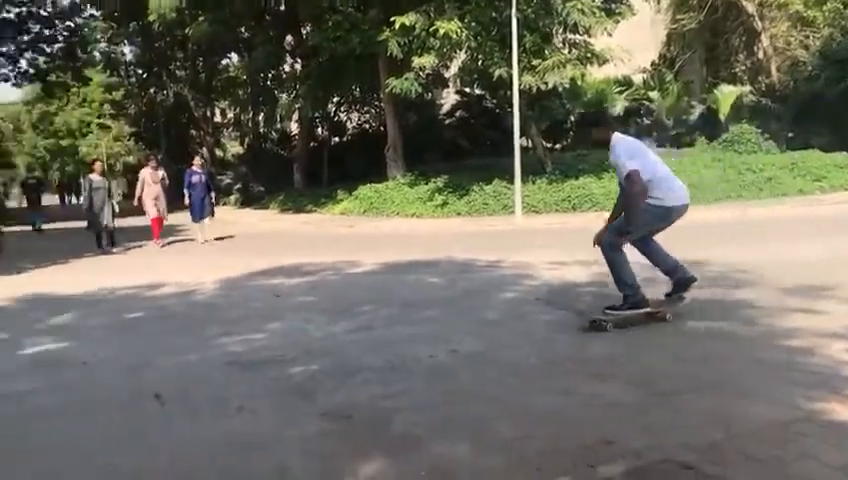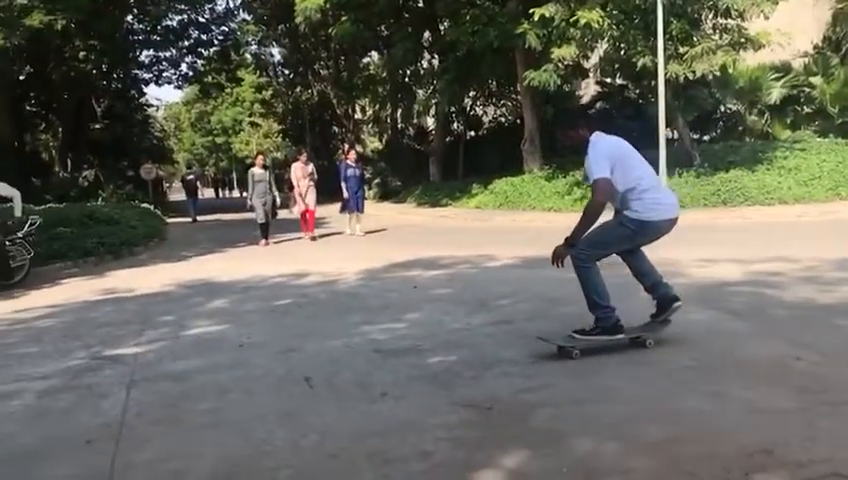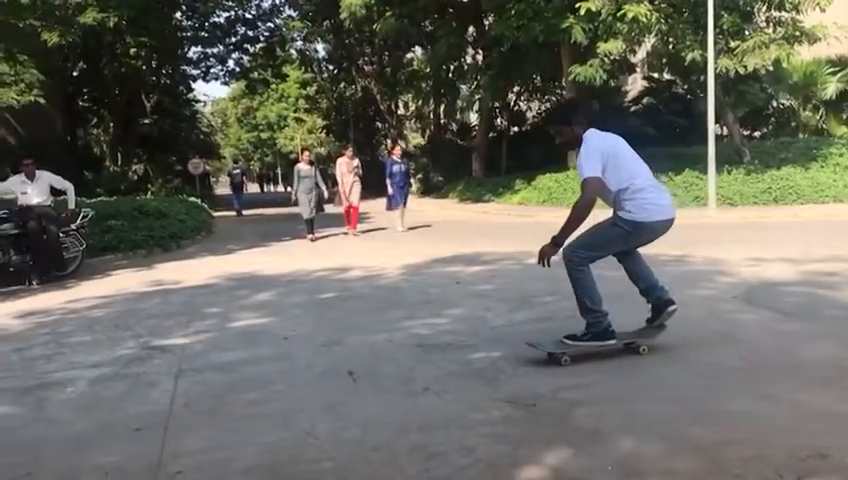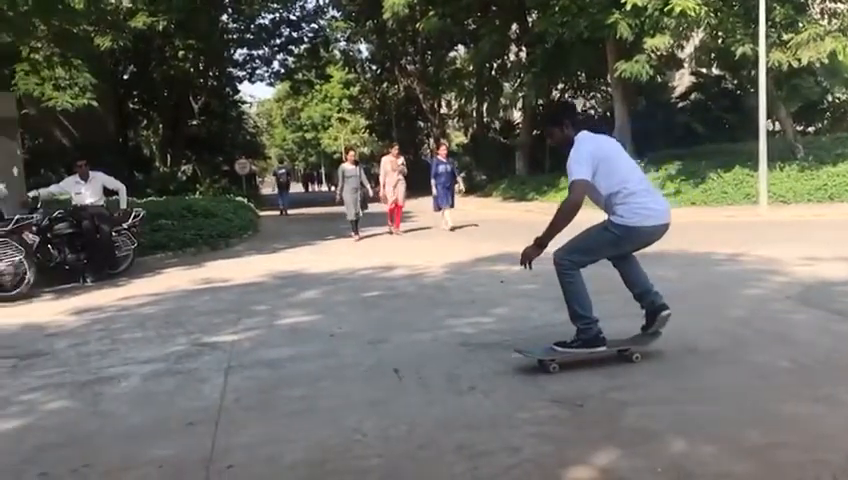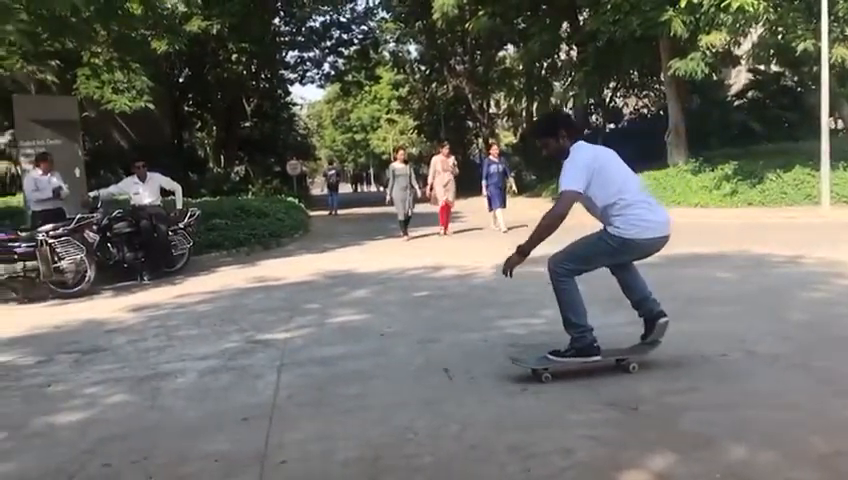
dt=1s
person 1, frame 1
left shoulder: (619, 150)
right shoulder: (625, 144)
left elbow: (637, 188)
right elbow: (626, 192)
left wrist: (624, 231)
right wrist: (608, 226)
left hip: (665, 202)
right hip: (678, 199)
left knee: (609, 241)
right knee: (639, 236)
left ankle: (634, 299)
right ankle: (681, 277)
person 1, frame 2
left shoulder: (596, 151)
right shoulder: (610, 142)
left elbow: (599, 199)
left wrist: (569, 243)
right wrist: (613, 235)
left hip: (647, 215)
right hip: (668, 210)
left knee: (582, 254)
right knee: (623, 243)
left ankle: (607, 323)
right ankle: (665, 296)
person 1, frame 3
left shoulder: (590, 148)
right shoulder: (607, 139)
left elbow: (588, 198)
left wrist: (556, 242)
right wrist: (615, 230)
left hip: (642, 216)
right hip: (664, 211)
left knee: (575, 256)
right knee: (621, 246)
left ankle: (599, 328)
right ankle: (660, 300)
person 1, frame 4
left shoulder: (581, 150)
right shoulder: (603, 141)
left elbow: (574, 201)
left wrist: (540, 243)
left hip: (635, 221)
right hip: (660, 216)
left knee: (565, 260)
right knee: (616, 250)
left ankle: (589, 334)
right ankle: (654, 305)
person 1, frame 5
left shoulder: (576, 161)
right shoulder: (600, 152)
left elbow: (559, 211)
left wrist: (523, 251)
left hip: (633, 233)
right hip: (660, 228)
left knee: (560, 267)
right knee: (616, 256)
left ankle: (583, 343)
right ankle: (652, 312)
